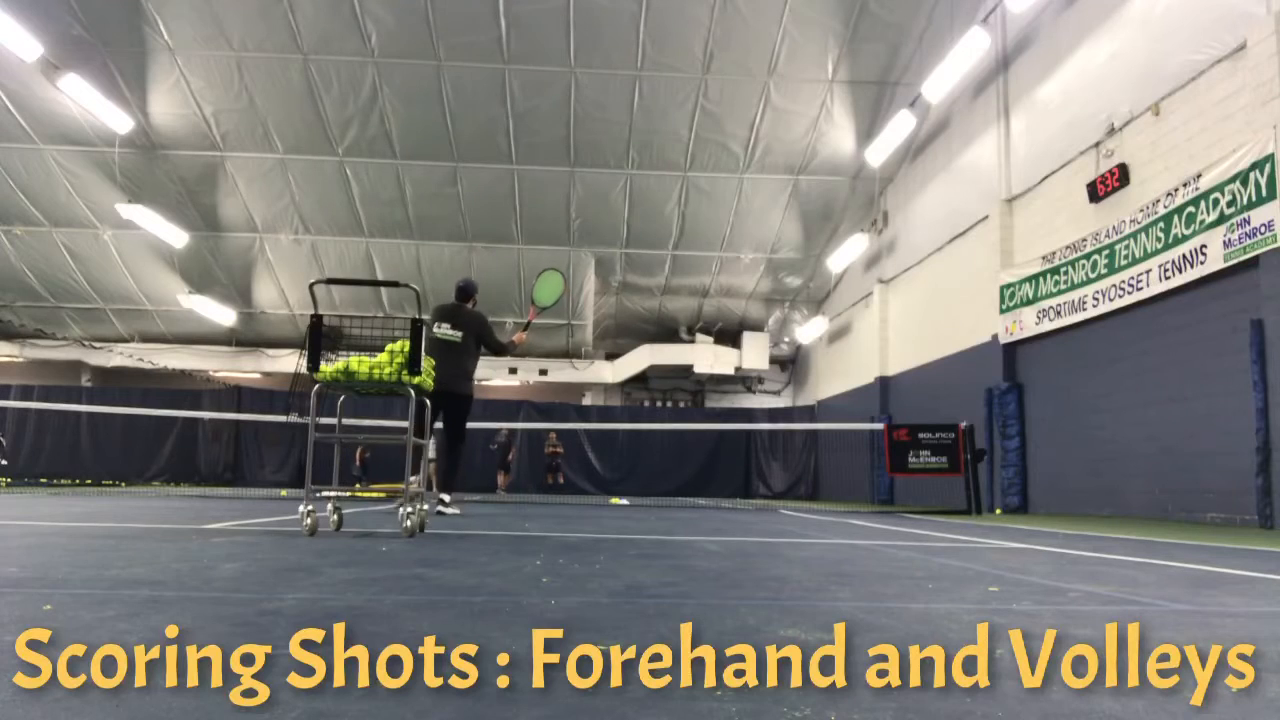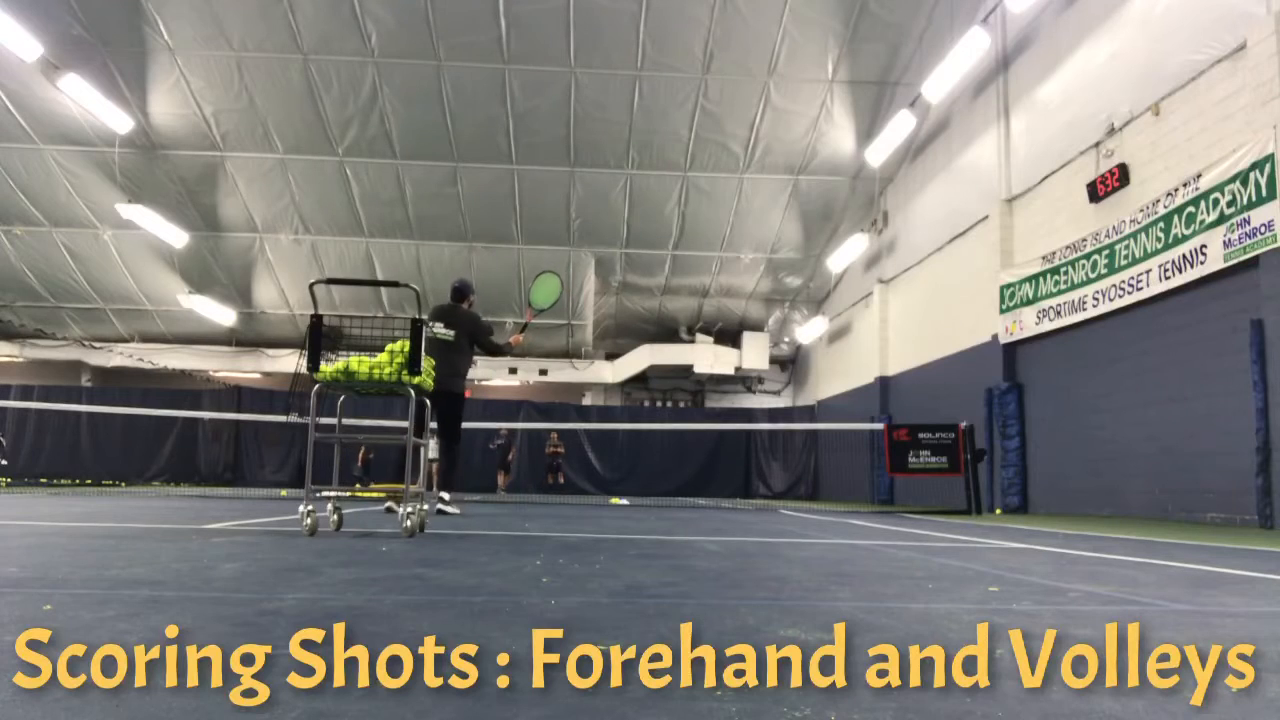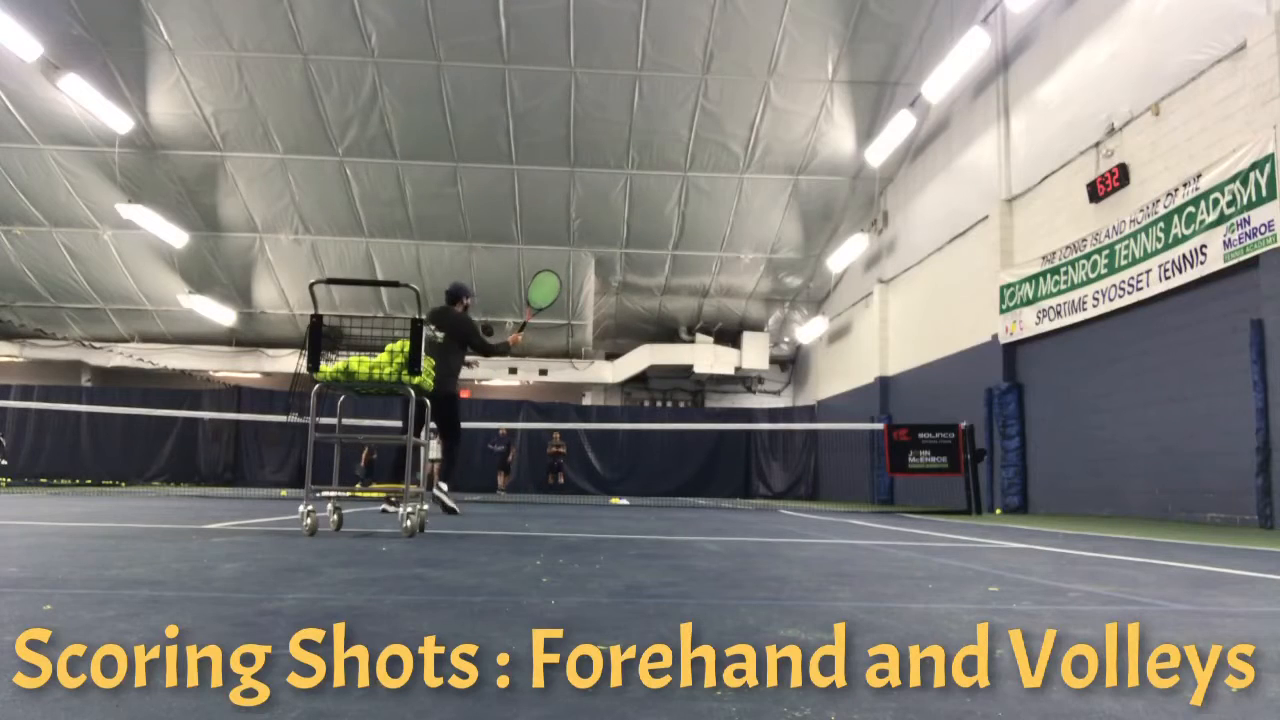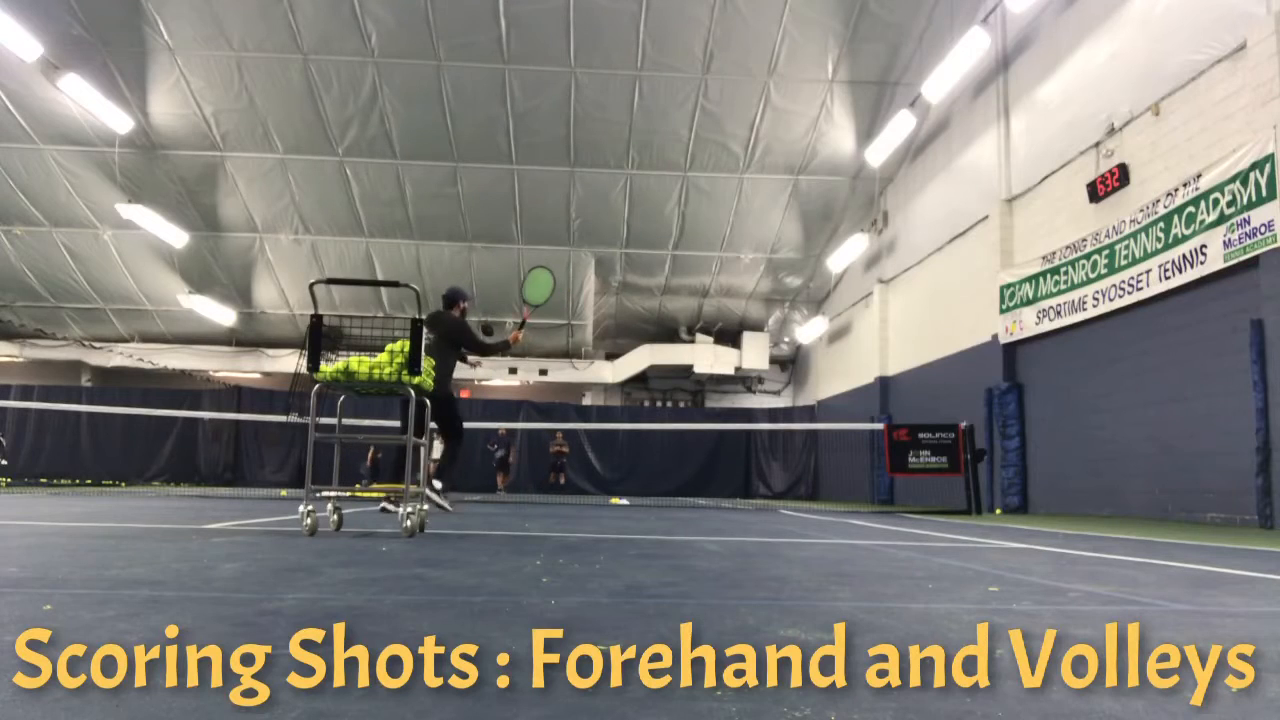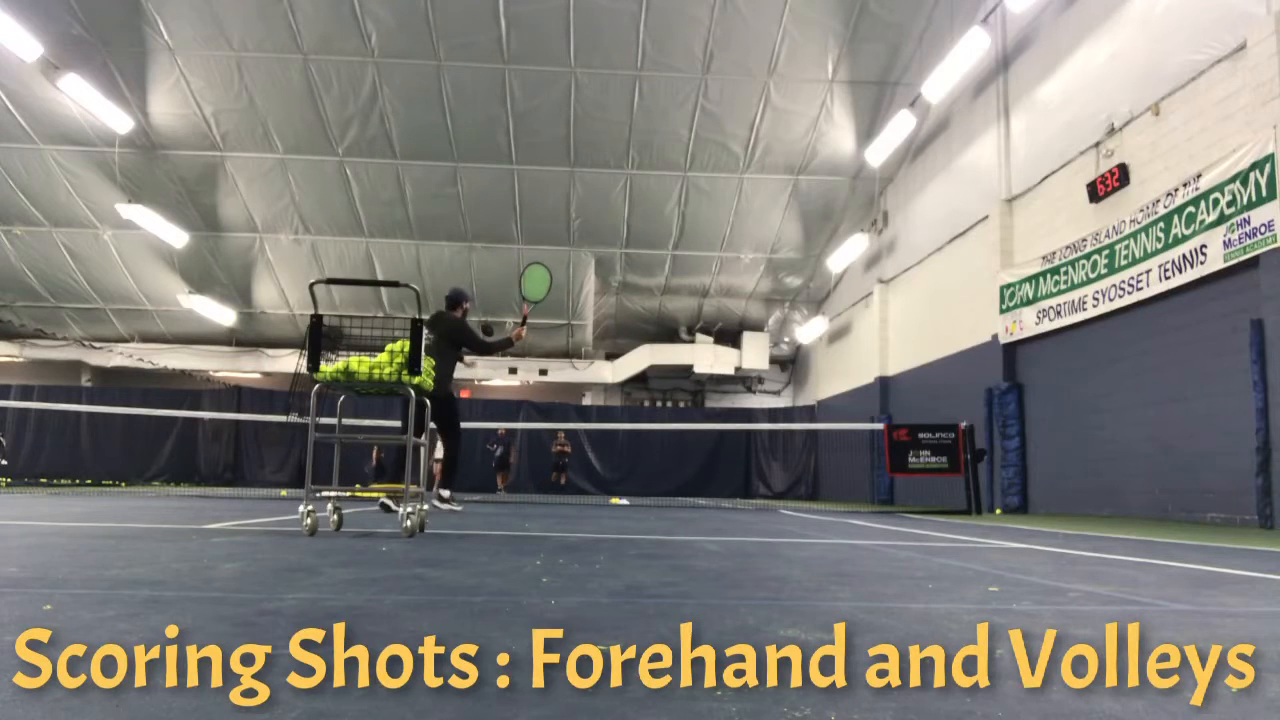
dt=0.1s
person 1, frame 1
left shoulder: (438, 313)
right shoulder: (477, 319)
right elbow: (497, 349)
right wrist: (515, 342)
right hip: (459, 389)
left knee: (418, 437)
right knee: (453, 443)
right ankle: (444, 497)
person 1, frame 2
left shoulder: (434, 314)
right shoulder: (471, 319)
right elbow: (492, 349)
right wrist: (511, 344)
right hip: (450, 388)
left knee: (413, 439)
right knee: (450, 443)
right ankle: (444, 498)
person 1, frame 3
left shoulder: (432, 316)
right shoulder: (463, 321)
right elbow: (485, 349)
right wrist: (509, 343)
right hip: (443, 388)
right knee: (451, 440)
right ankle: (442, 486)
person 1, frame 4
left shoulder: (430, 320)
right shoulder: (456, 324)
right elbow: (482, 349)
left wrist: (464, 357)
right wrist: (510, 342)
right hip: (436, 390)
right knee: (454, 437)
right ankle: (437, 485)
person 1, frame 5
left shoulder: (434, 321)
right shoulder: (457, 325)
right elbow: (483, 348)
left wrist: (459, 356)
right wrist: (512, 339)
right hip: (438, 390)
right knee: (452, 440)
right ankle: (443, 494)
